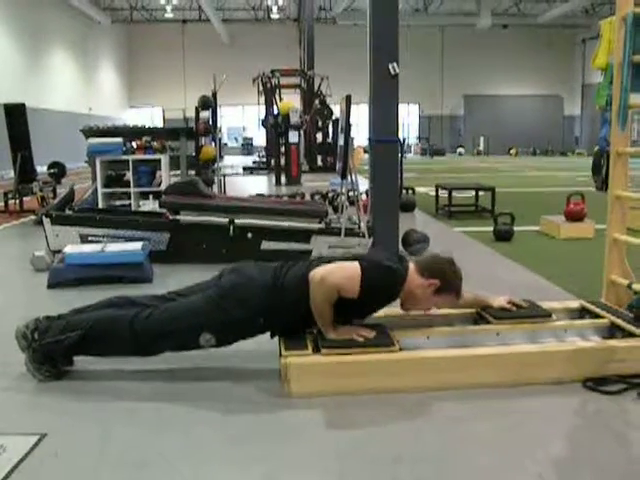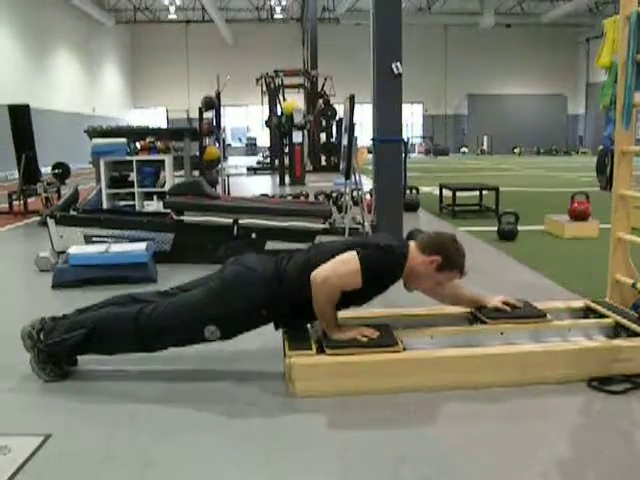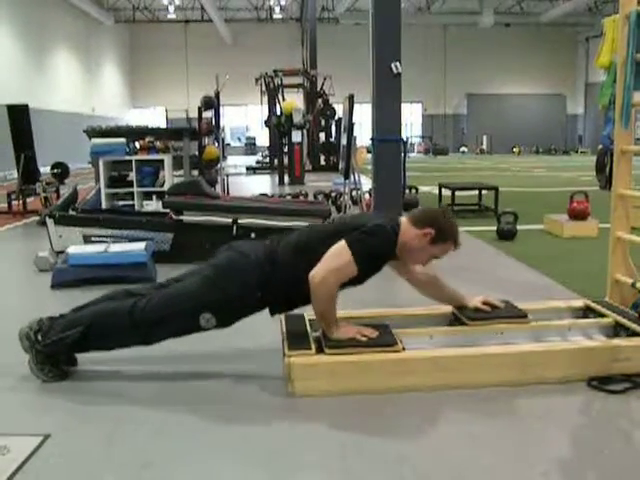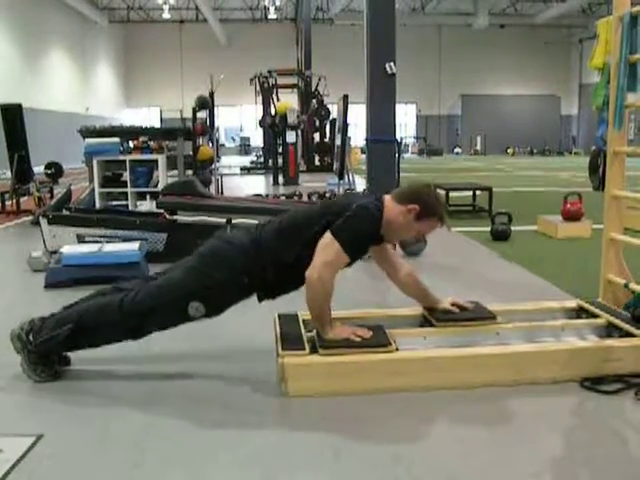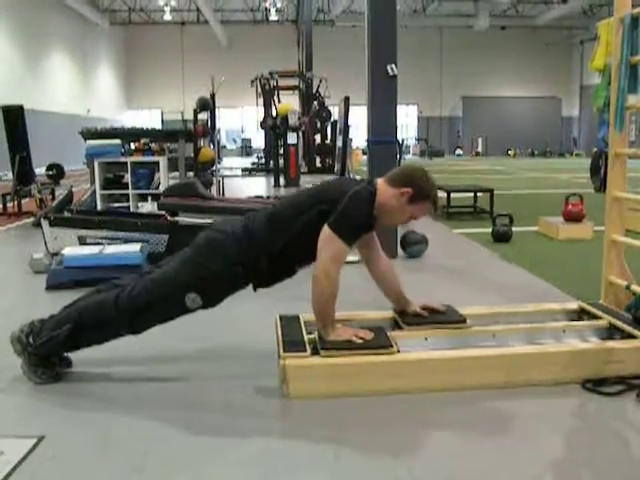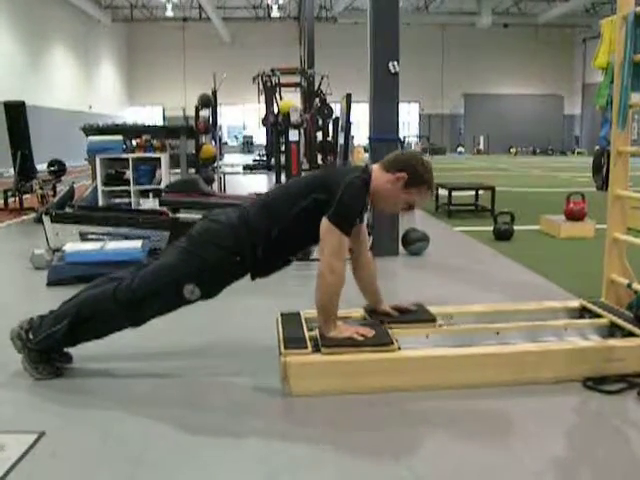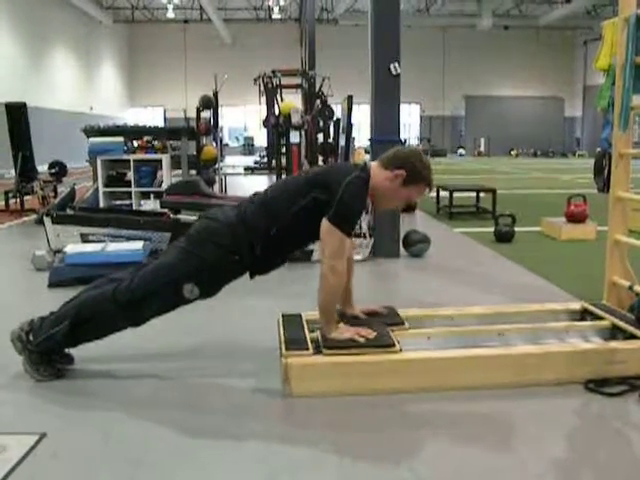
dt=0.3s
person 1, frame 1
left shoulder: (399, 267)
right shoulder: (389, 278)
left elbow: (442, 295)
right elbow: (321, 278)
left wrist: (488, 301)
right wrist: (330, 329)
left hip: (253, 283)
right hip: (250, 304)
left knee: (153, 310)
right knee: (147, 330)
left ankle: (52, 328)
right ankle: (46, 340)
person 1, frame 2
left shoulder: (397, 252)
right shoulder: (389, 257)
left elbow: (440, 291)
right elbow: (324, 277)
left wrist: (484, 300)
right wrist: (333, 329)
left hip: (255, 274)
right hip: (254, 295)
left knee: (157, 307)
right knee: (151, 326)
left ankle: (57, 329)
right ankle: (52, 340)
person 1, frame 3
left shoulder: (389, 233)
right shoulder: (380, 235)
left elbow: (420, 277)
right elbow: (321, 279)
left wrist: (463, 301)
right wrist: (332, 328)
left hip: (249, 262)
right hip: (247, 280)
left knee: (152, 302)
right knee: (148, 319)
left ankle: (54, 330)
right ankle: (48, 340)
person 1, frame 4
left shoulder: (373, 215)
right shoulder: (365, 216)
left elbow: (399, 270)
right elbow: (317, 274)
left wrist: (435, 303)
right wrist: (327, 328)
left hip: (236, 253)
right hip: (234, 268)
left knee: (139, 298)
right knee: (137, 311)
left ankle: (46, 331)
right ankle: (39, 340)
person 1, frame 5
left shoulder: (361, 201)
right shoulder: (358, 201)
left elbow: (377, 261)
right elbow: (326, 269)
left wrist: (406, 306)
right wrist: (328, 330)
left hip: (231, 245)
right hip: (229, 257)
left knee: (139, 293)
right knee: (135, 306)
left ankle: (44, 334)
right ankle: (37, 342)
person 1, frame 6
left shoulder: (354, 187)
right shoulder: (352, 188)
left elbow: (360, 253)
right elbow: (331, 263)
left wrist: (377, 304)
right wrist: (329, 326)
left hip: (228, 235)
right hip: (226, 247)
left knee: (136, 288)
right knee: (135, 298)
left ankle: (45, 332)
right ankle: (37, 337)
person 1, frame 7
left shoulder: (350, 181)
right shoulder: (351, 189)
left elbow: (343, 252)
right elbow: (332, 262)
left wrist: (349, 305)
right wrist: (330, 327)
left hip: (226, 234)
right hip: (225, 245)
left knee: (138, 288)
right knee: (136, 298)
left ankle: (45, 332)
right ankle: (38, 339)
